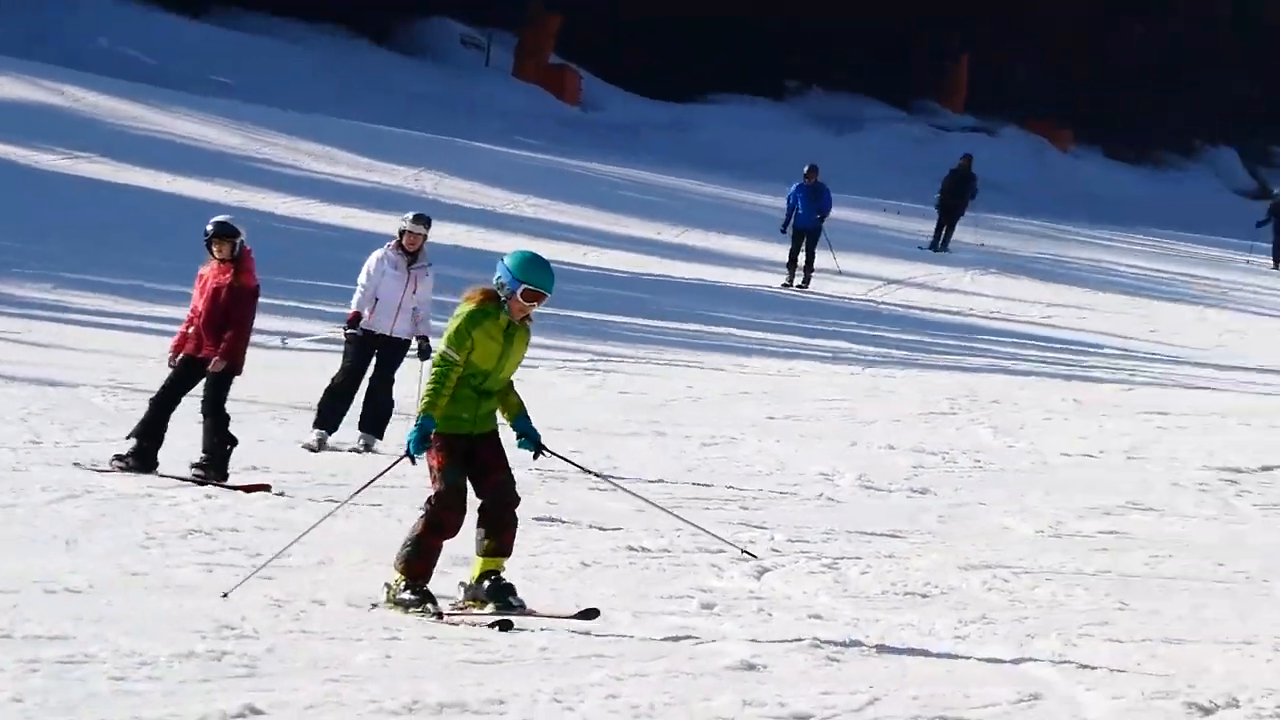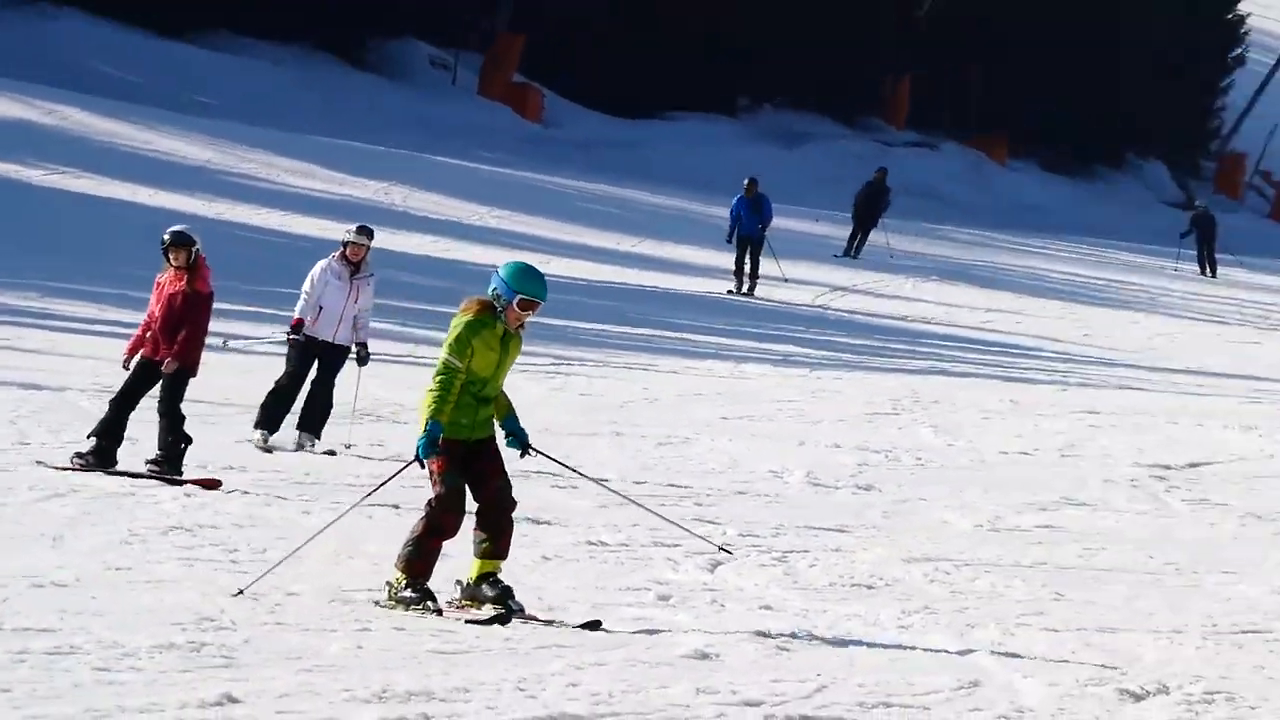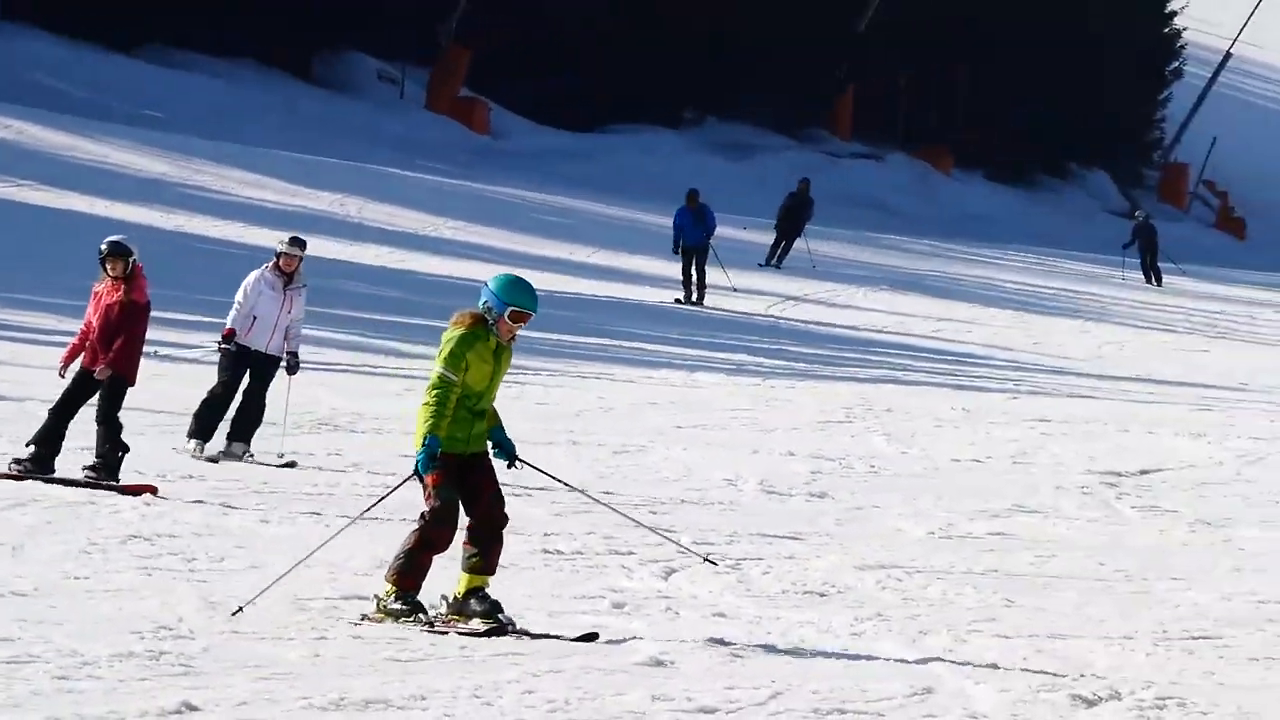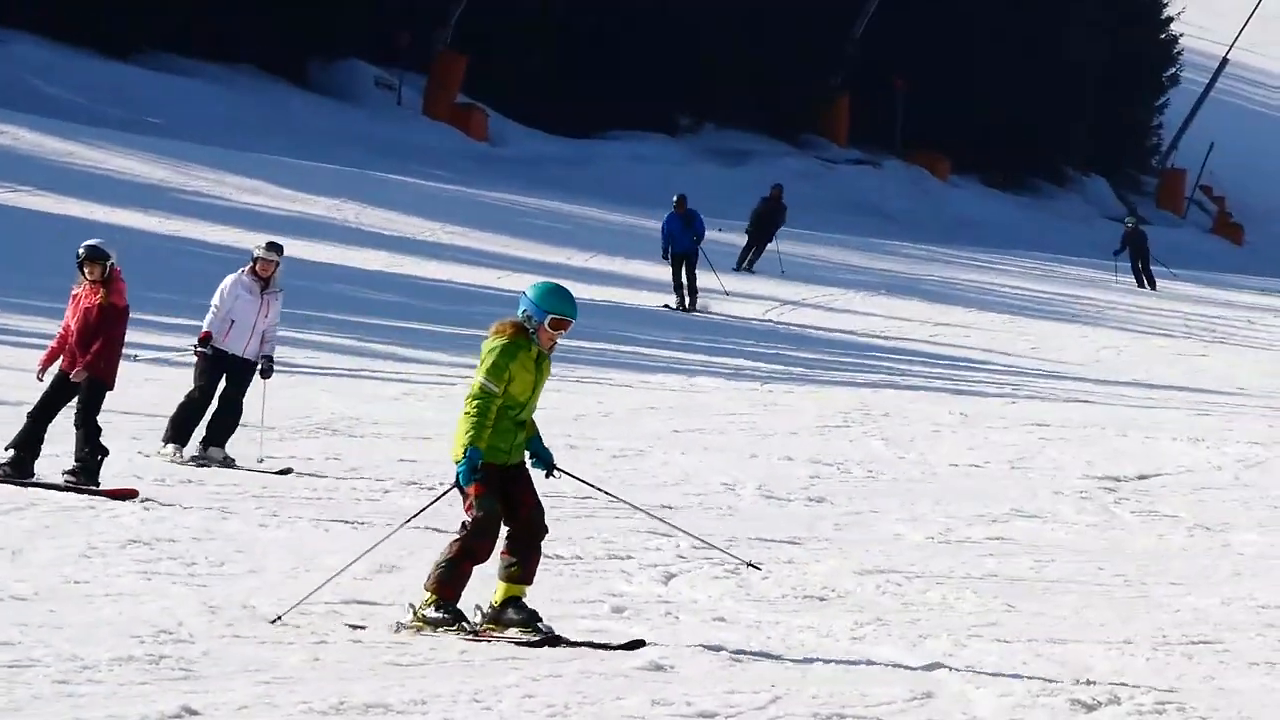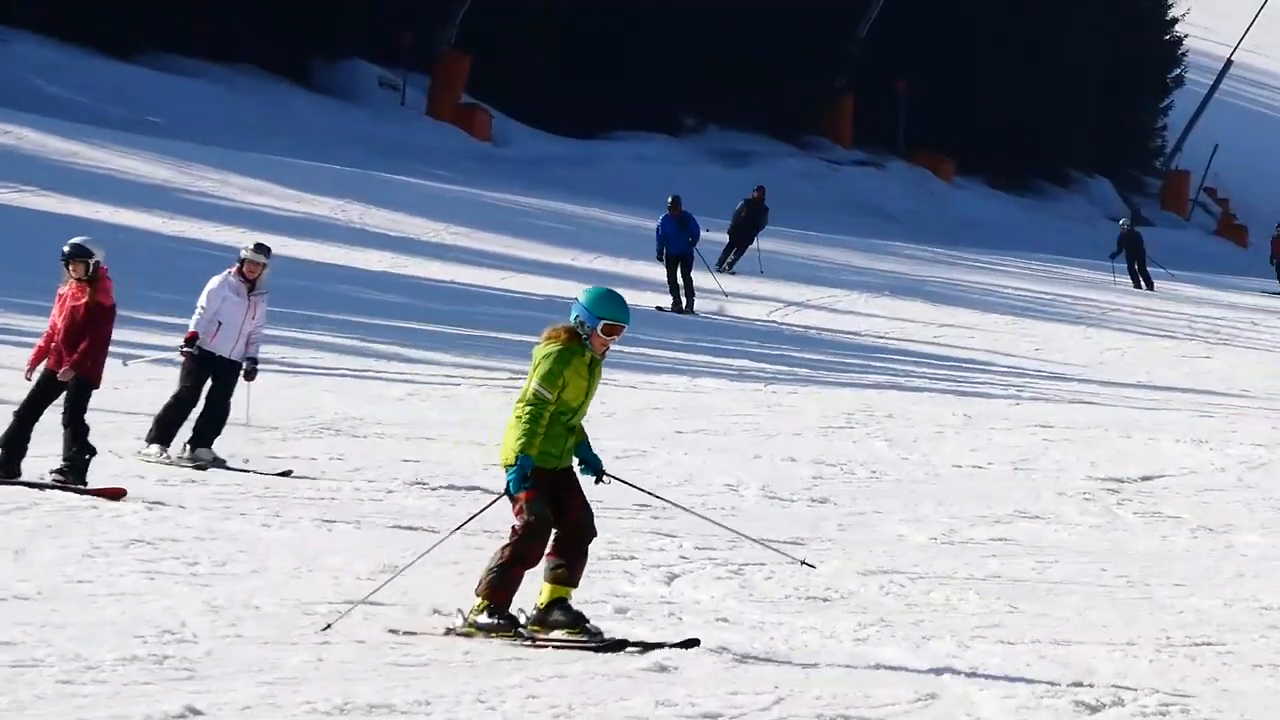
dt=0.1s
person 1, frame 1
left shoulder: (520, 332)
right shoulder: (471, 318)
right elbow: (442, 373)
left wrist: (522, 422)
right wrist: (424, 421)
left hip: (482, 424)
right hip: (446, 422)
left knee: (501, 496)
right knee: (448, 501)
left ankle: (487, 579)
right ankle: (406, 581)
person 1, frame 2
left shoulder: (512, 338)
right shoulder: (469, 327)
right elbow: (445, 380)
left wrist: (509, 422)
right wrist: (433, 428)
left hip: (480, 430)
right hip: (445, 430)
left knee: (498, 500)
right knee: (448, 503)
left ankle: (484, 579)
right ankle: (407, 580)
person 1, frame 3
left shoulder: (502, 350)
right shoulder: (463, 341)
right elbow: (440, 394)
left wrist: (497, 434)
right wrist: (430, 443)
left hip: (472, 444)
right hip: (440, 443)
left knee: (491, 514)
right knee: (441, 516)
left ankle: (471, 593)
right ankle: (397, 592)
person 1, frame 4
left shoulder: (540, 357)
right shoulder: (505, 350)
right elbow: (483, 403)
left wrist: (534, 443)
right wrist: (472, 454)
left hip: (508, 455)
right hip: (479, 452)
left knee: (531, 523)
right knee: (483, 526)
left ankle: (507, 603)
right ankle: (435, 601)
person 1, frame 5
left shoulder: (591, 362)
right shoulder: (559, 356)
right elbow: (535, 410)
left wrist: (583, 448)
right wrist: (523, 460)
left hip: (557, 459)
right hip: (528, 457)
left knee: (579, 526)
right knee: (533, 529)
left ankle: (552, 605)
right ankle: (487, 607)
person 2, frame 1
left shoulder: (244, 280)
right shoulder: (206, 273)
left elbow: (241, 324)
right elbow: (194, 314)
left wrist: (225, 354)
right wrist: (177, 346)
left hip: (224, 356)
right hip: (196, 350)
left knee: (212, 407)
right knee: (165, 398)
left ankle: (213, 462)
right ankle: (143, 452)
person 2, frame 2
left shoulder: (198, 287)
right shoulder: (163, 280)
left elbow: (194, 328)
right elbow: (151, 318)
left wrist: (176, 355)
right wrist: (133, 347)
left hip: (180, 358)
right hip: (153, 353)
left knee: (168, 407)
right knee: (123, 399)
left ankle: (168, 458)
right ankle: (102, 450)
person 2, frame 3
left shoulder: (135, 297)
right shoulder: (100, 290)
left elbow: (130, 336)
right elbow: (88, 327)
left wrist: (111, 363)
right wrist: (69, 356)
left hip: (118, 367)
right hip: (92, 362)
left knee: (106, 415)
right knee: (63, 407)
left ankle: (106, 465)
right ankle: (41, 458)
person 2, frame 4
left shoulder: (114, 301)
right shoulder: (79, 293)
left elbow: (108, 341)
right elbow: (66, 330)
left wrist: (87, 365)
right wrist: (47, 359)
left hip: (97, 371)
right hip: (71, 366)
left knee: (85, 419)
right knee: (41, 412)
left ankle: (85, 469)
right ankle: (20, 461)
person 2, frame 5
left shoulder: (100, 299)
right shoulder: (66, 291)
left elbow: (95, 339)
right elbow: (53, 329)
left wrist: (75, 364)
right wrist: (36, 358)
left hip: (83, 369)
right hip: (57, 365)
left knee: (72, 417)
right knee: (27, 410)
left ankle: (73, 468)
person 3, frame 1
left shoulder: (425, 269)
right shoulder: (382, 257)
left elbow: (423, 306)
right elbow: (364, 289)
left wrist: (423, 337)
right wrist: (353, 319)
left hip: (399, 337)
right hip: (368, 329)
left knee: (382, 386)
right knee: (348, 378)
left ankle: (369, 435)
right ankle: (322, 430)
person 3, frame 2
left shoulder: (367, 279)
right shoulder: (326, 267)
left elbow: (364, 314)
right elbow: (307, 297)
left wrist: (362, 344)
right wrist: (297, 325)
left hip: (339, 344)
right hip: (310, 335)
left knee: (323, 389)
right knee: (290, 381)
left ankle: (307, 435)
right ankle: (263, 429)
person 3, frame 3
left shoulder: (299, 290)
right shoulder: (259, 277)
left elbow: (295, 325)
right elbow: (240, 307)
left wrist: (293, 354)
right wrist: (228, 335)
left hip: (271, 353)
right hip: (242, 345)
left knee: (255, 398)
right knee: (224, 390)
left ankle: (238, 444)
right ankle: (197, 438)
person 3, frame 4
left shoulder: (275, 294)
right shoulder: (236, 281)
left elbow: (271, 329)
right elbow: (216, 310)
left wrist: (268, 358)
right wrist: (205, 338)
left hip: (247, 358)
right hip: (218, 349)
left knee: (232, 402)
right knee: (201, 395)
left ankle: (212, 447)
right ankle: (172, 443)
person 3, frame 5
left shoulder: (260, 296)
right shoulder: (222, 282)
left elbow: (256, 331)
right elbow: (203, 312)
left wrist: (252, 360)
right wrist: (191, 339)
left hip: (233, 359)
right hip: (205, 350)
left knee: (220, 403)
right knee: (186, 396)
left ankle: (199, 447)
right ankle: (156, 443)
